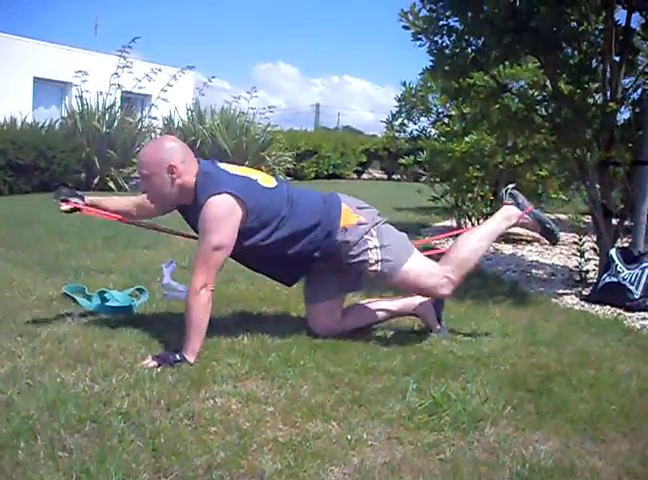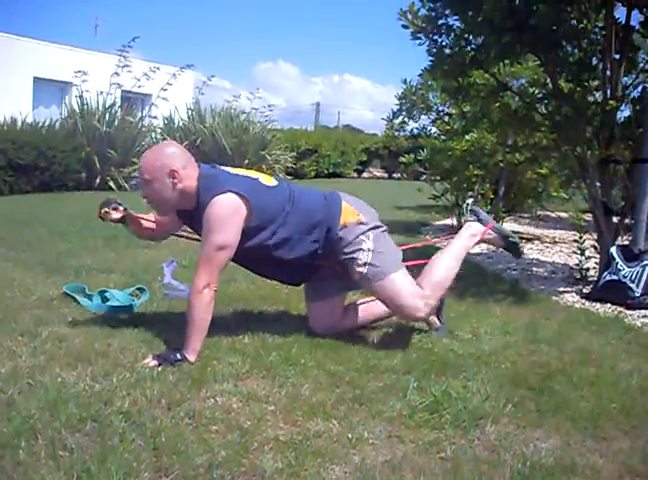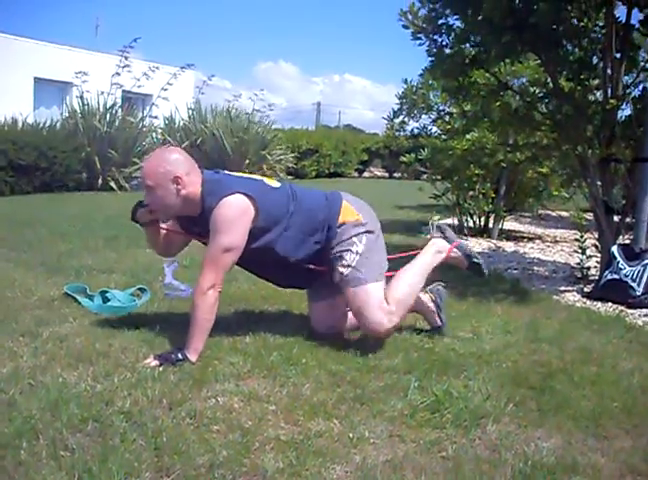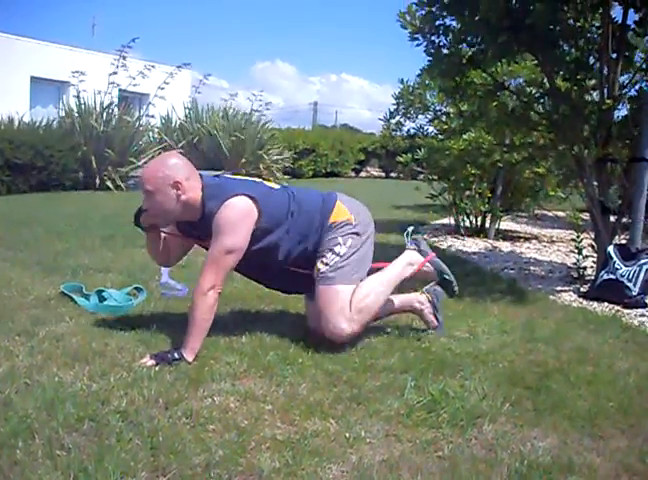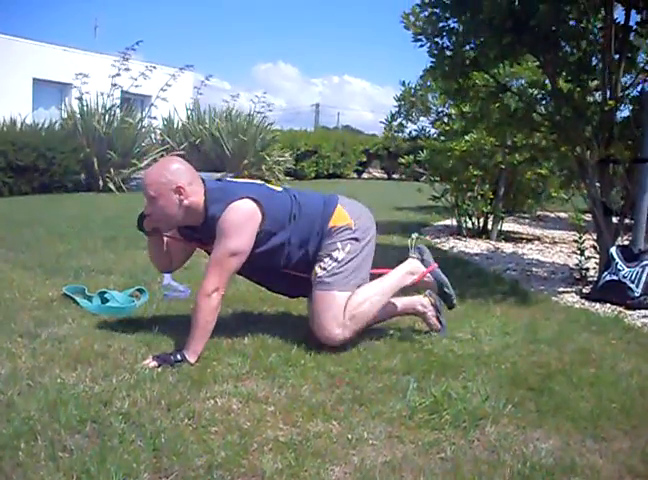
dt=0.1s
person 1, frame 1
left shoulder: (218, 203)
right shoulder: (187, 187)
left elbow: (201, 286)
right elbow: (136, 207)
left wrist: (187, 355)
right wrist: (89, 201)
left hip: (347, 226)
right hip: (328, 239)
left knee: (442, 280)
right knee: (325, 325)
left ankle: (509, 214)
right ankle: (418, 307)
person 1, frame 2
left shoulder: (222, 203)
right shoulder: (189, 193)
left elbow: (204, 286)
right elbow: (155, 230)
left wrist: (188, 354)
right wrist: (126, 218)
left hip: (345, 224)
right hip: (327, 238)
left knee: (417, 304)
right knee: (325, 324)
left ankle: (474, 230)
right ankle: (419, 306)
person 1, frame 3
left shoulder: (230, 206)
right shoulder: (189, 206)
left elbow: (209, 286)
right elbow: (165, 249)
left wrist: (189, 353)
right wrist: (148, 223)
left hip: (349, 221)
right hip: (328, 236)
left knee: (378, 323)
right knee: (325, 325)
left ankle: (437, 248)
right ankle: (423, 299)
person 1, frame 4
left shoulder: (232, 209)
right shoulder: (188, 210)
left elbow: (209, 288)
right elbow: (165, 259)
left wrist: (185, 353)
right wrist: (149, 227)
left hip: (342, 220)
right hip: (322, 230)
left knee: (340, 327)
right knee: (321, 324)
left ankle: (410, 261)
right ankle: (420, 300)
person 1, frame 5
left shoulder: (236, 211)
right shoulder: (189, 215)
left elbow: (212, 290)
right elbow: (166, 264)
left wrist: (188, 354)
right wrist: (152, 231)
left hip: (344, 224)
right hip: (327, 232)
left knee: (332, 332)
right knee: (326, 323)
left ankle: (412, 269)
right ankle: (420, 303)
